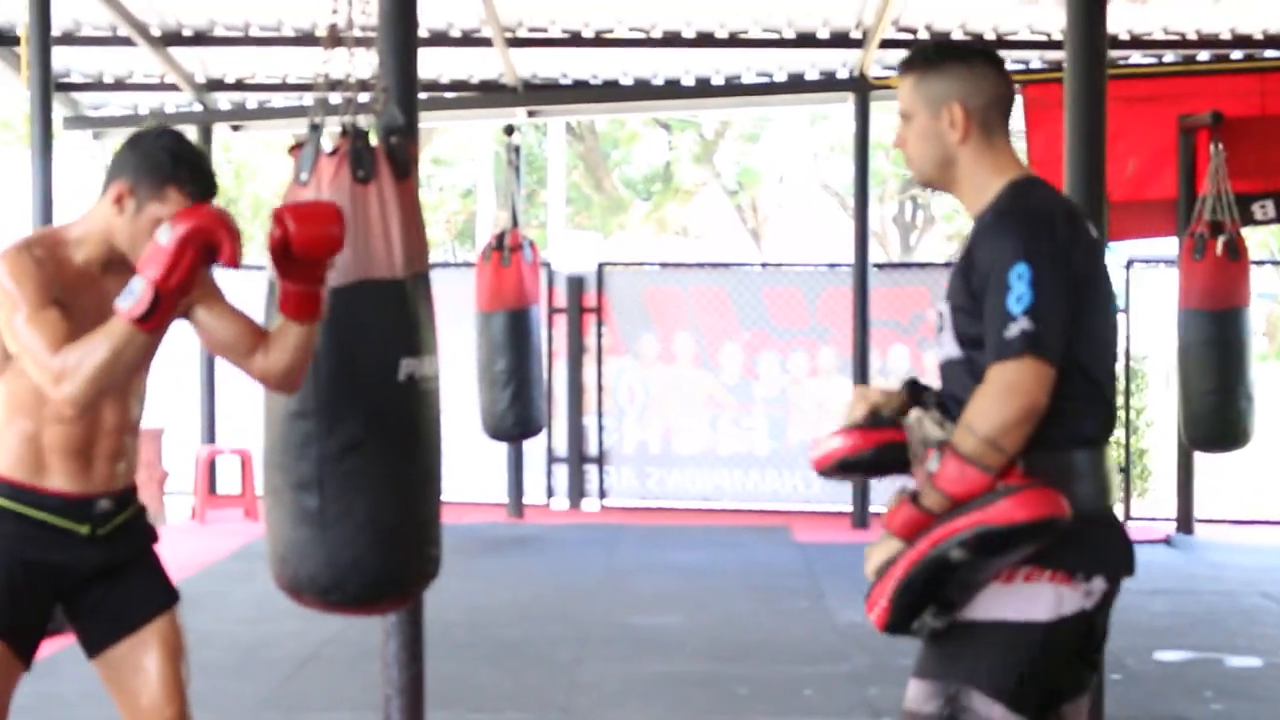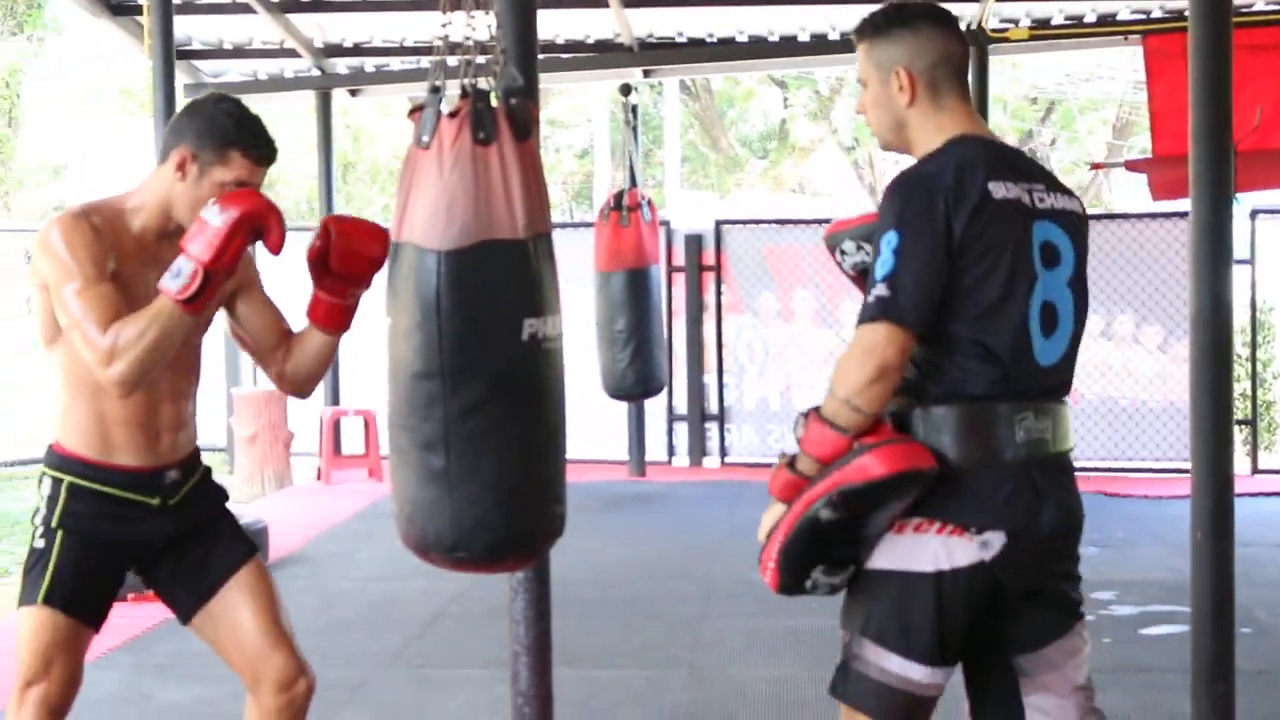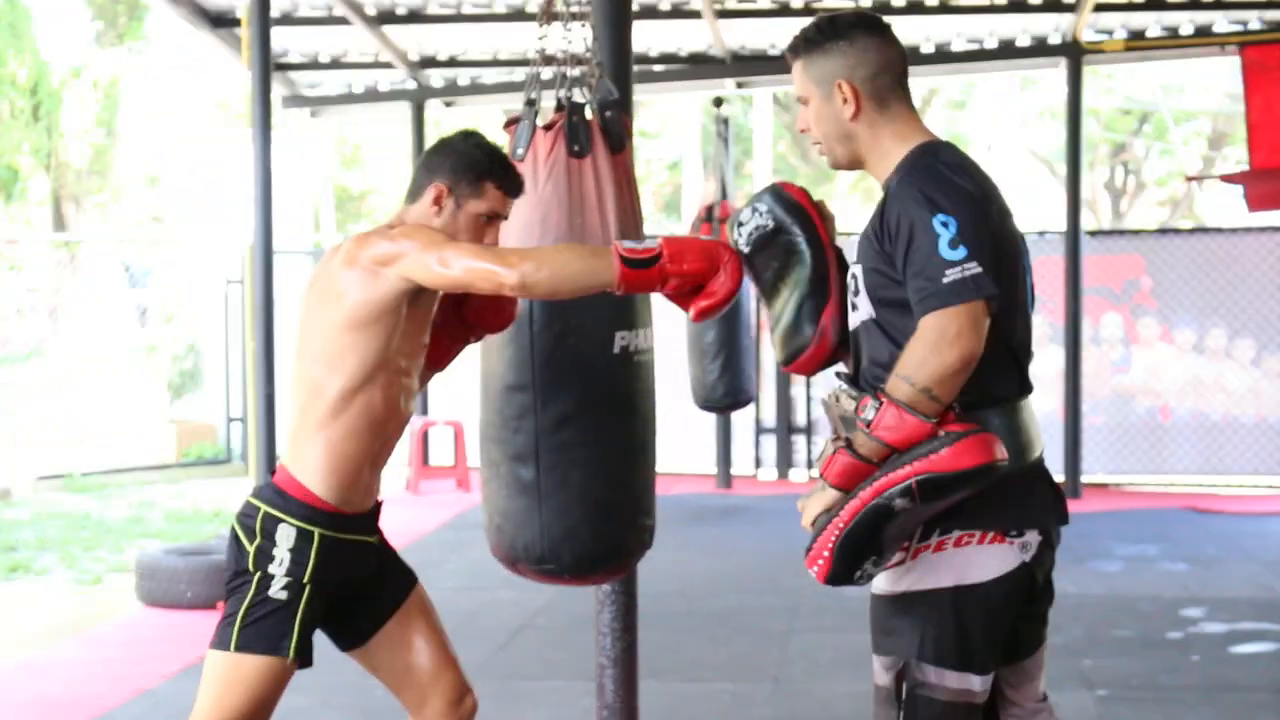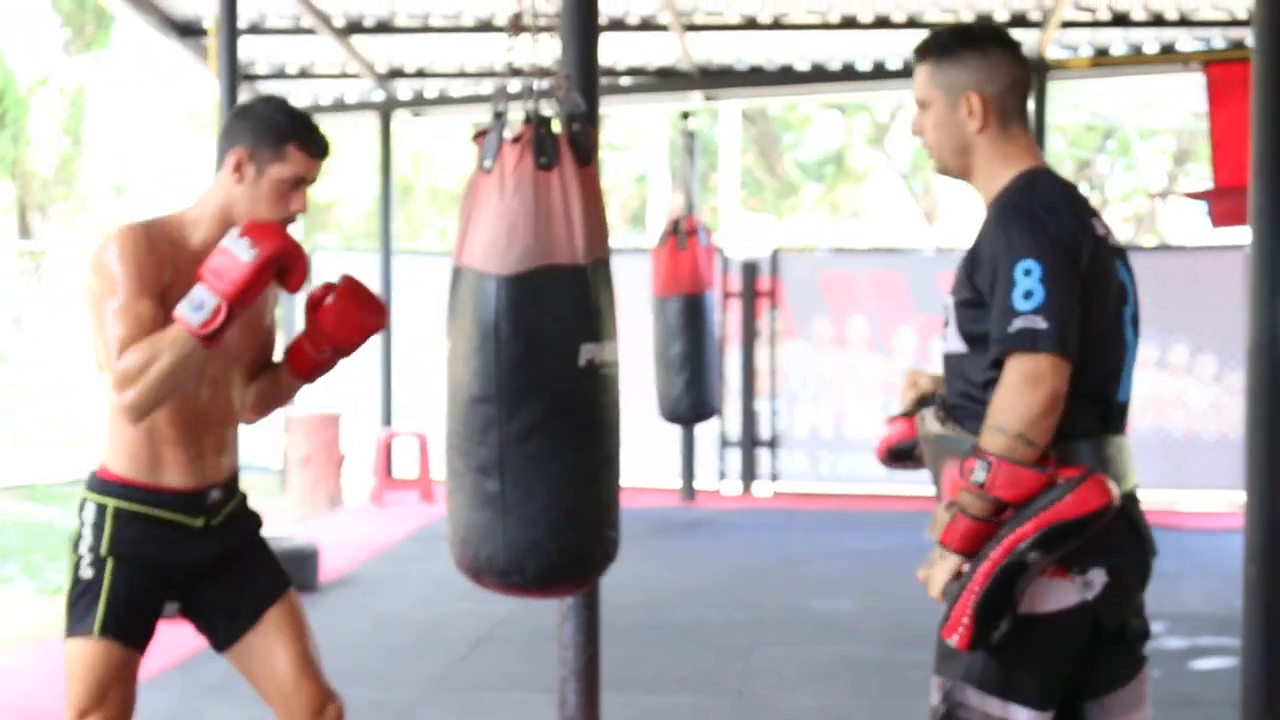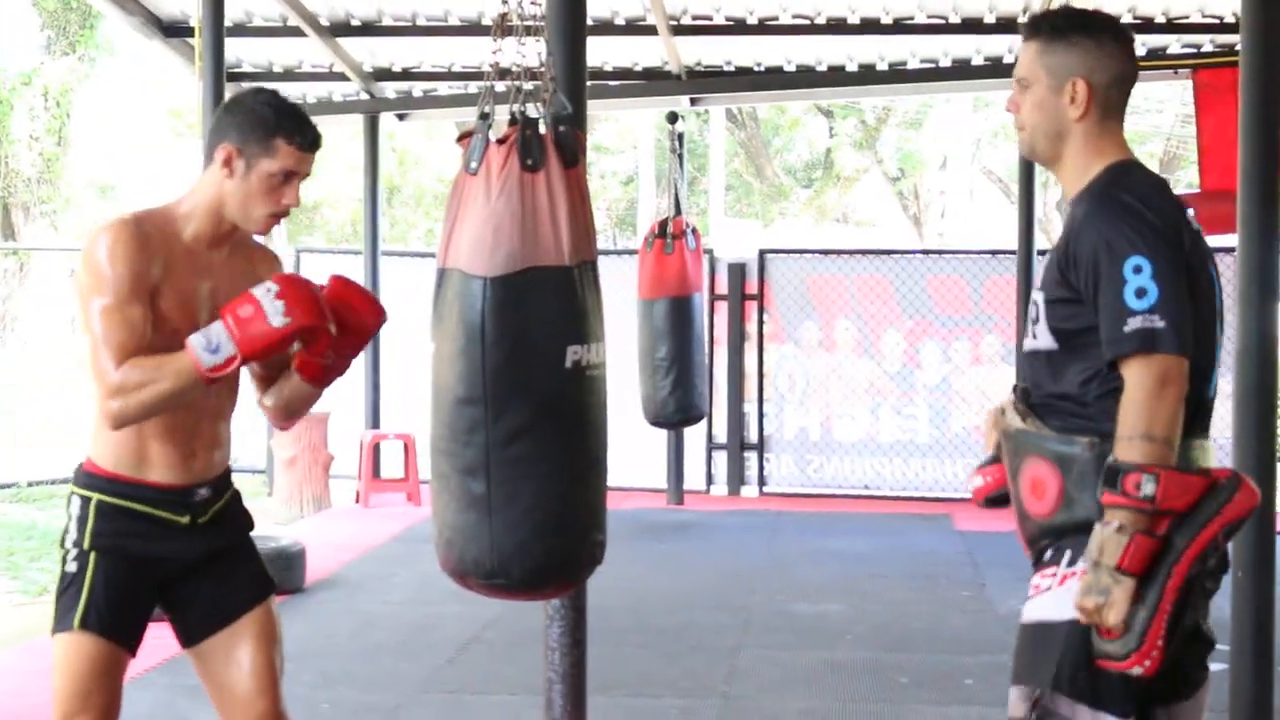
dt=0.5s
person 1, frame 1
left shoulder: (1018, 227)
right shoulder: (1036, 221)
left elbow: (1019, 389)
right wrist: (909, 409)
left hip: (1030, 547)
right hip: (1059, 539)
person 1, frame 2
left shoulder: (925, 190)
right shoulder: (1053, 195)
left elbow: (878, 357)
left wrist: (799, 483)
left hip: (950, 497)
right hip: (1040, 488)
person 1, frame 3
left shoulder: (928, 187)
right shoulder: (915, 194)
left elbow: (955, 338)
right elbow: (862, 340)
left hip: (958, 508)
right hip: (1003, 501)
person 1, frame 4
left shoulder: (1023, 221)
right shoulder: (1068, 213)
left elbow: (1037, 384)
left wrist: (959, 537)
right wrist: (947, 389)
left hip: (1038, 542)
right hip: (1098, 536)
person 1, frame 5
left shoulder: (1114, 214)
right shoulder: (1135, 206)
left elbow: (1157, 379)
left wrist: (1119, 552)
right wrist: (1032, 415)
left hip: (1110, 539)
right hip: (1159, 537)
person 2, frame 1
left shoulder: (179, 276)
left elbow: (280, 371)
right elbow: (69, 392)
left wrist: (301, 281)
right wrist: (154, 287)
left hip: (115, 528)
person 2, frame 2
left shoulder: (229, 247)
right shoulder: (75, 235)
left elbow: (293, 375)
right elbow: (116, 369)
left wrist: (339, 290)
right wrist: (201, 265)
left hip: (186, 496)
right hip: (89, 499)
person 2, frame 3
left shoulder: (384, 271)
right shoulder: (390, 250)
right elbow: (517, 275)
left wrist: (446, 337)
right wrist: (662, 265)
left hip: (346, 536)
right hip: (297, 537)
person 2, frame 4
left shoulder: (257, 263)
right shoulder: (134, 250)
right elbow: (130, 396)
left wrist: (317, 348)
right wrist: (219, 295)
left hip: (222, 518)
right hip: (130, 522)
person 2, frame 5
left shoulder: (260, 267)
right shoulder: (124, 245)
left elbow: (281, 410)
right elbow: (118, 400)
left wrist: (324, 356)
right wrist: (235, 338)
left hip: (212, 517)
right hip: (118, 519)
